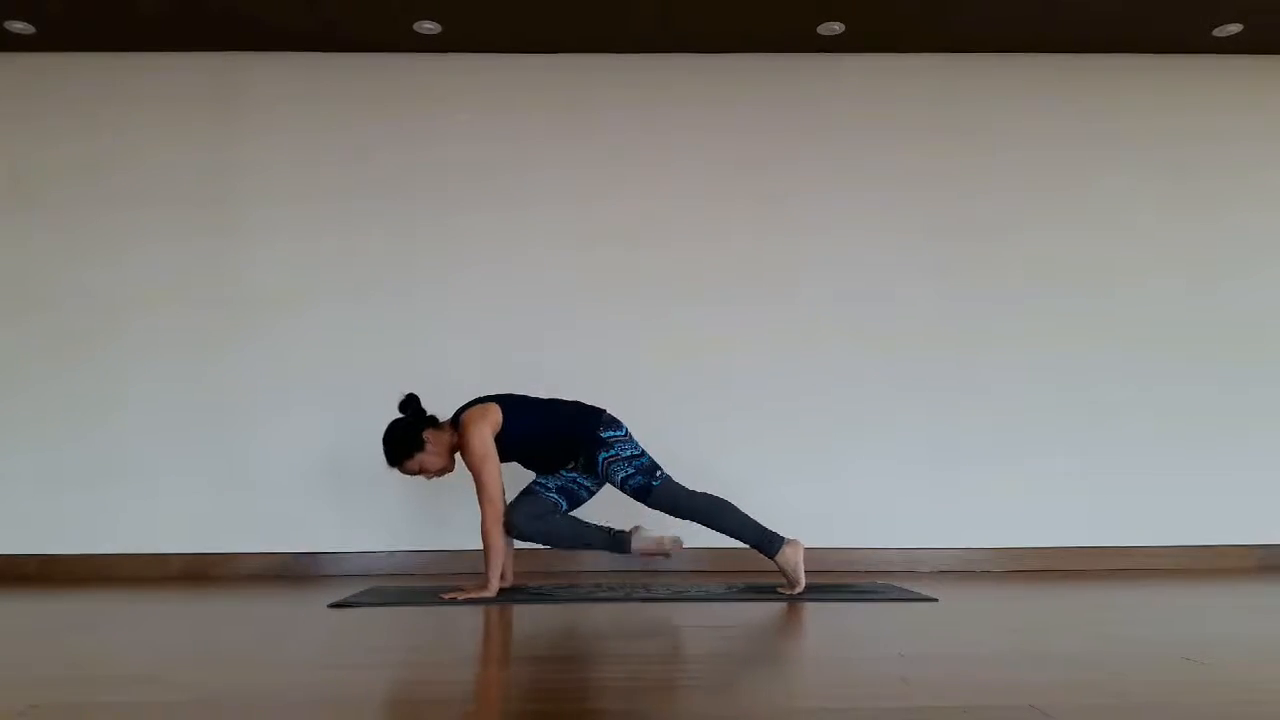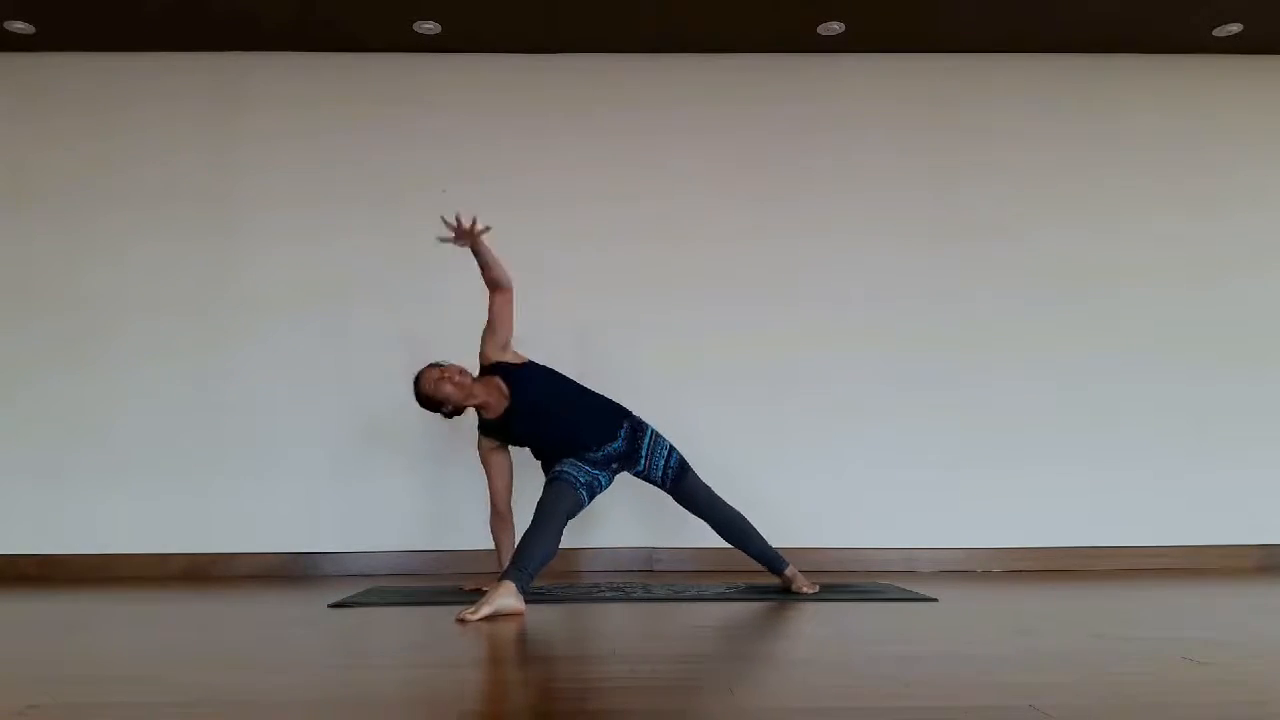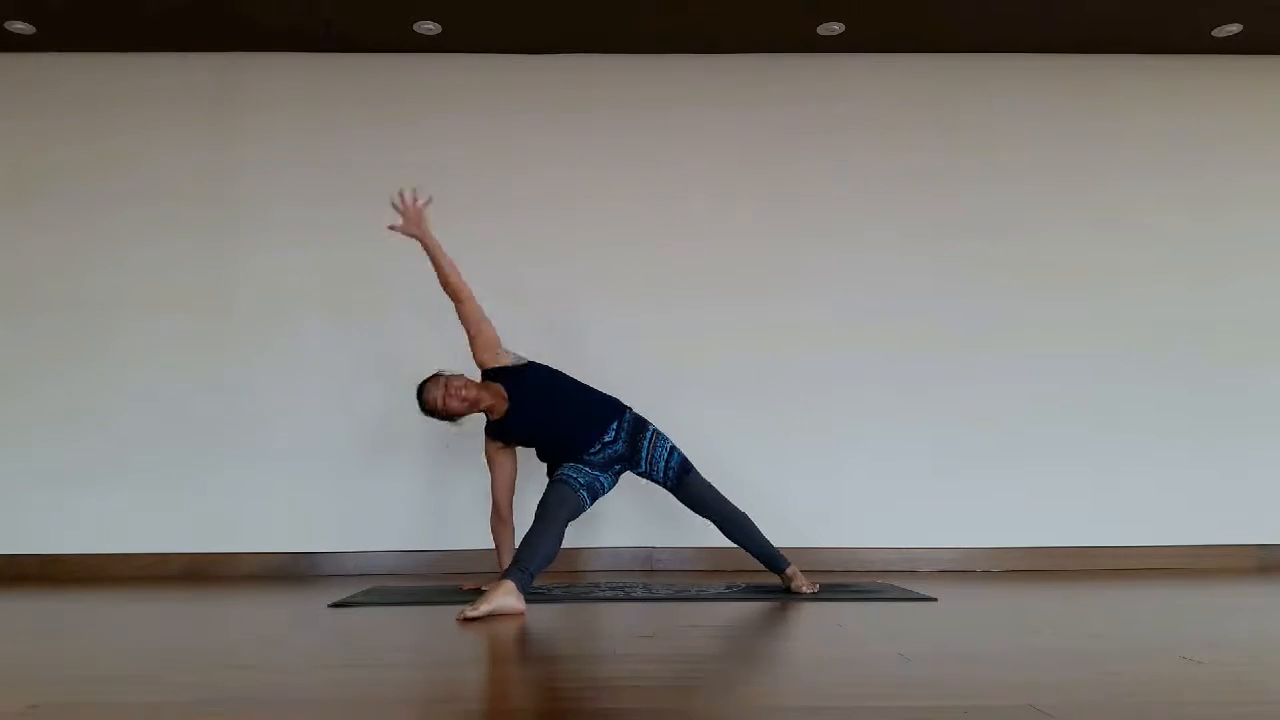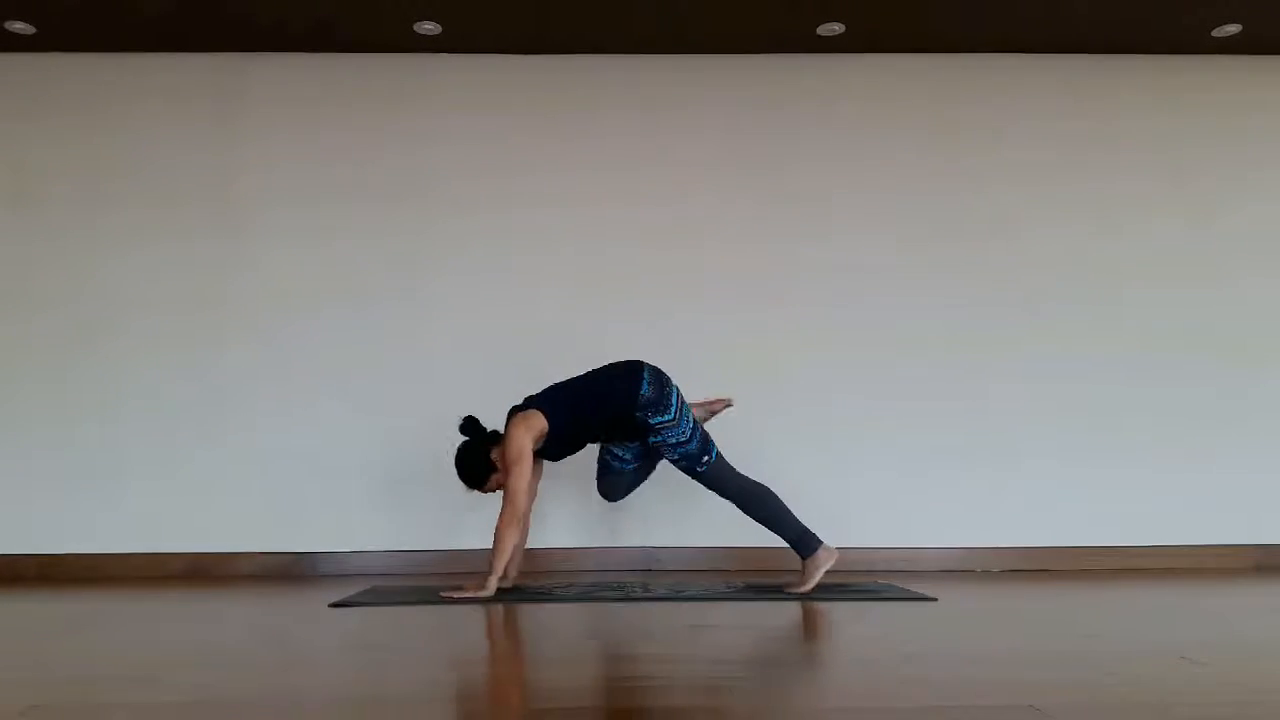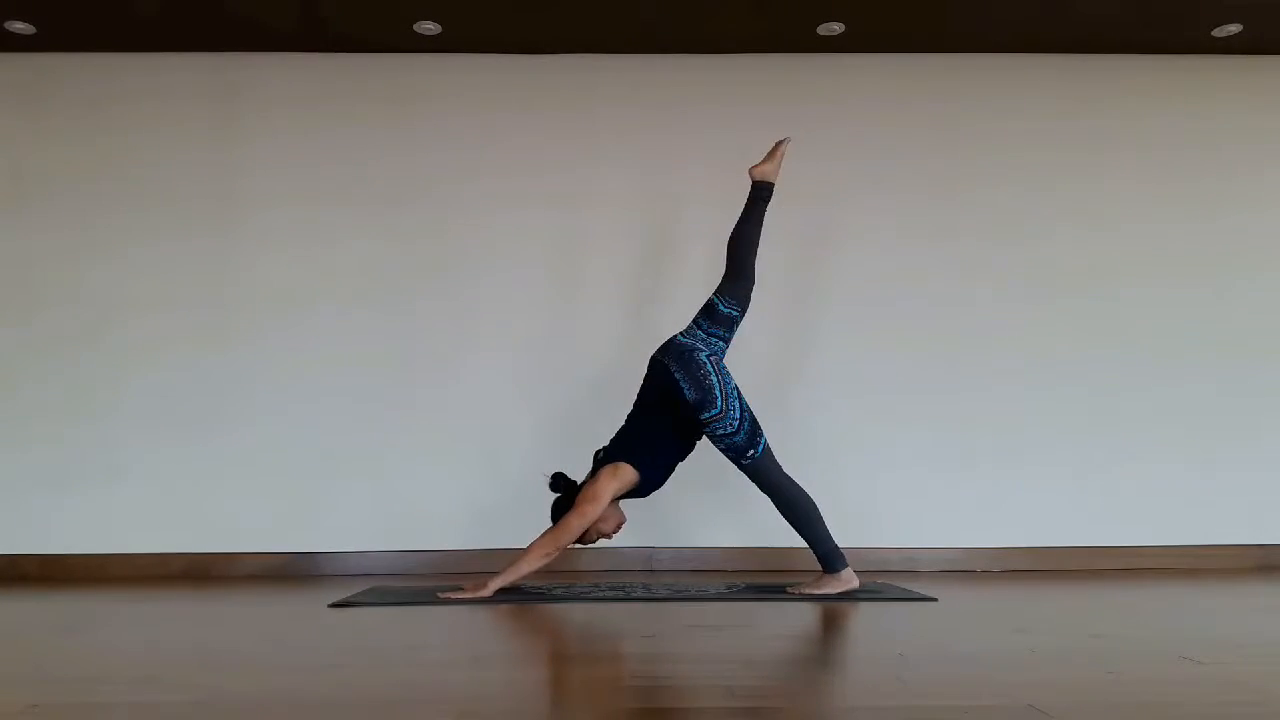
dt=0.5s
person 1, frame 1
left shoulder: (473, 427)
right shoulder: (468, 442)
left elbow: (492, 510)
right elbow: (498, 515)
left wrist: (491, 582)
right wrist: (502, 572)
left hip: (599, 437)
right hip: (570, 465)
left knee: (677, 500)
right knee: (520, 519)
left ankle: (781, 548)
right ankle: (629, 543)
person 1, frame 2
left shoulder: (496, 363)
right shoulder: (490, 439)
left elbow: (502, 288)
right elbow: (501, 509)
left wrist: (476, 245)
right wrist: (505, 572)
left hip: (624, 431)
right hip: (579, 464)
left knee: (704, 503)
right knee: (550, 515)
left ankle: (784, 570)
right ankle: (509, 590)
person 1, frame 3
left shoulder: (498, 370)
right shoulder: (497, 442)
left elbow: (461, 299)
right elbow: (500, 507)
left wrist: (427, 238)
right wrist: (504, 569)
left hip: (625, 432)
right hip: (585, 466)
left knee: (706, 502)
right knee: (550, 518)
left ankle: (784, 569)
right ankle: (510, 589)
person 1, frame 4
left shoulder: (519, 434)
right shoulder: (527, 442)
left elbow: (513, 513)
right elbow: (521, 513)
left wrist: (491, 584)
right wrist: (510, 571)
left hip: (646, 396)
right hip: (628, 419)
left knee: (724, 480)
right knee: (613, 487)
left ankle: (815, 551)
right ankle: (690, 418)
person 1, frame 5
left shoulder: (606, 484)
right shoulder: (605, 482)
left elbow: (555, 541)
right elbow: (554, 542)
left wrist: (490, 585)
right wrist: (496, 582)
left hip: (695, 377)
right hip: (683, 363)
left knee: (770, 478)
right knee: (736, 284)
left ankle: (839, 571)
right ankle: (762, 183)
